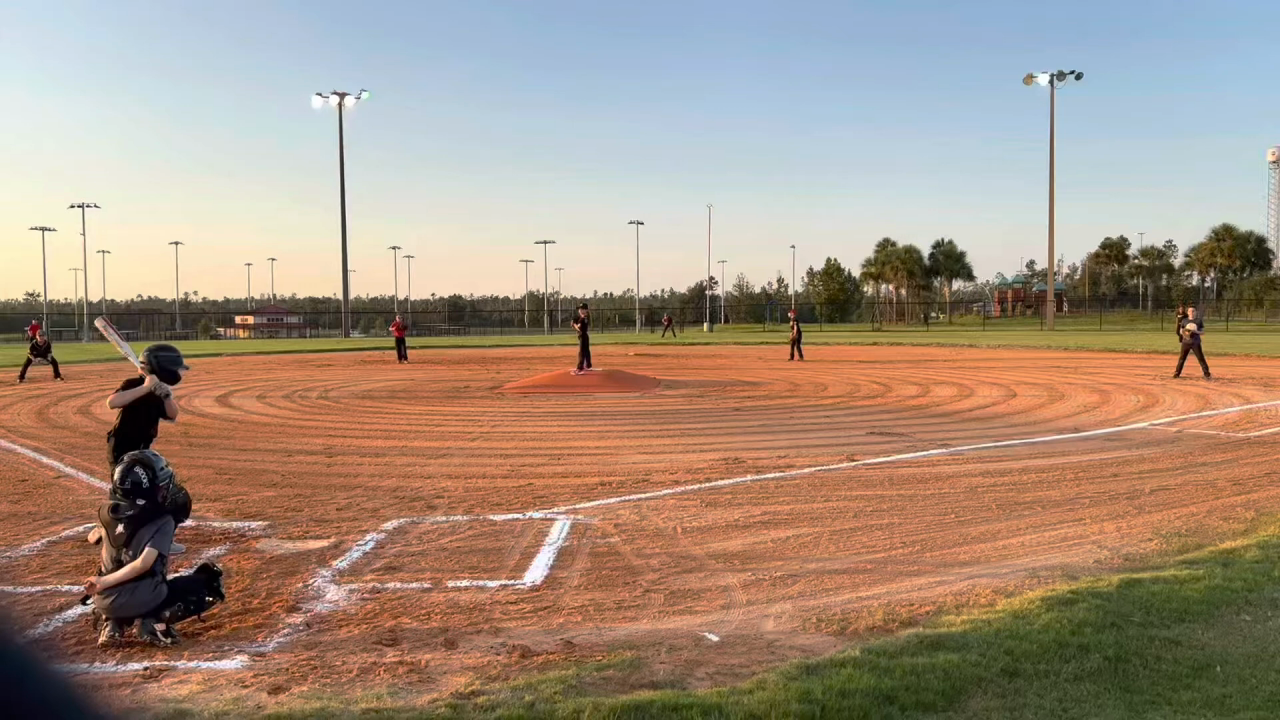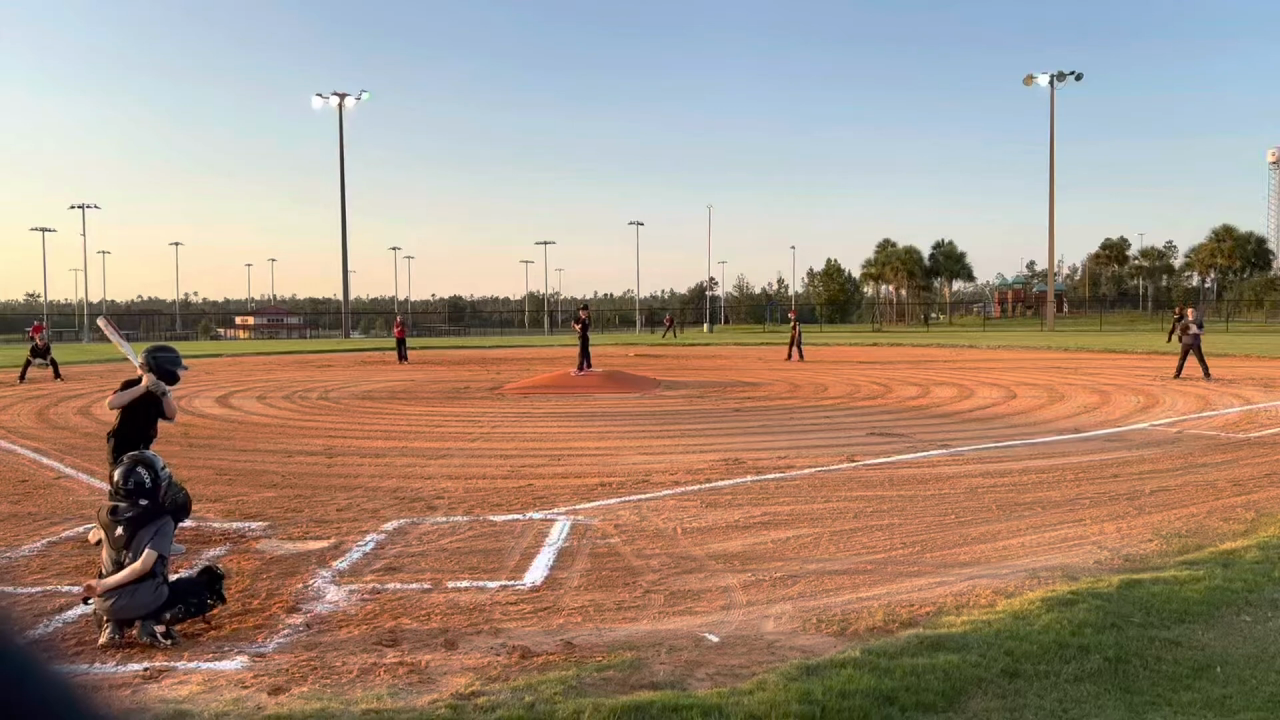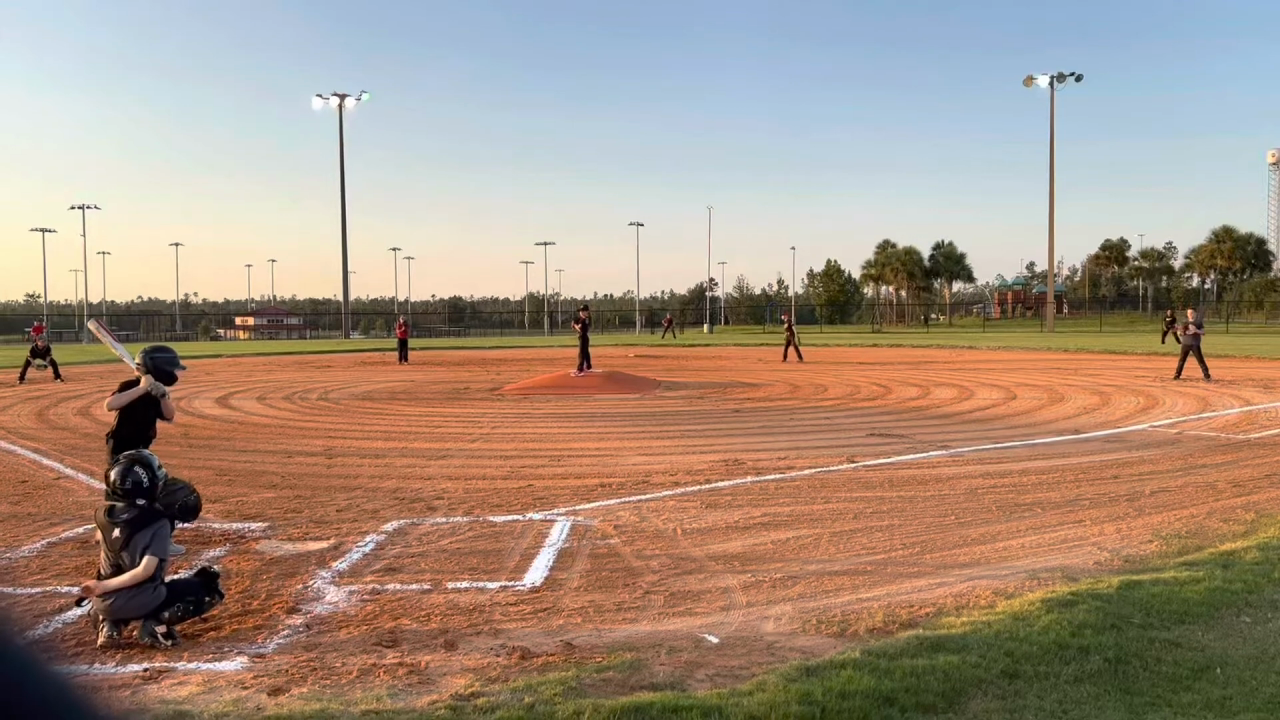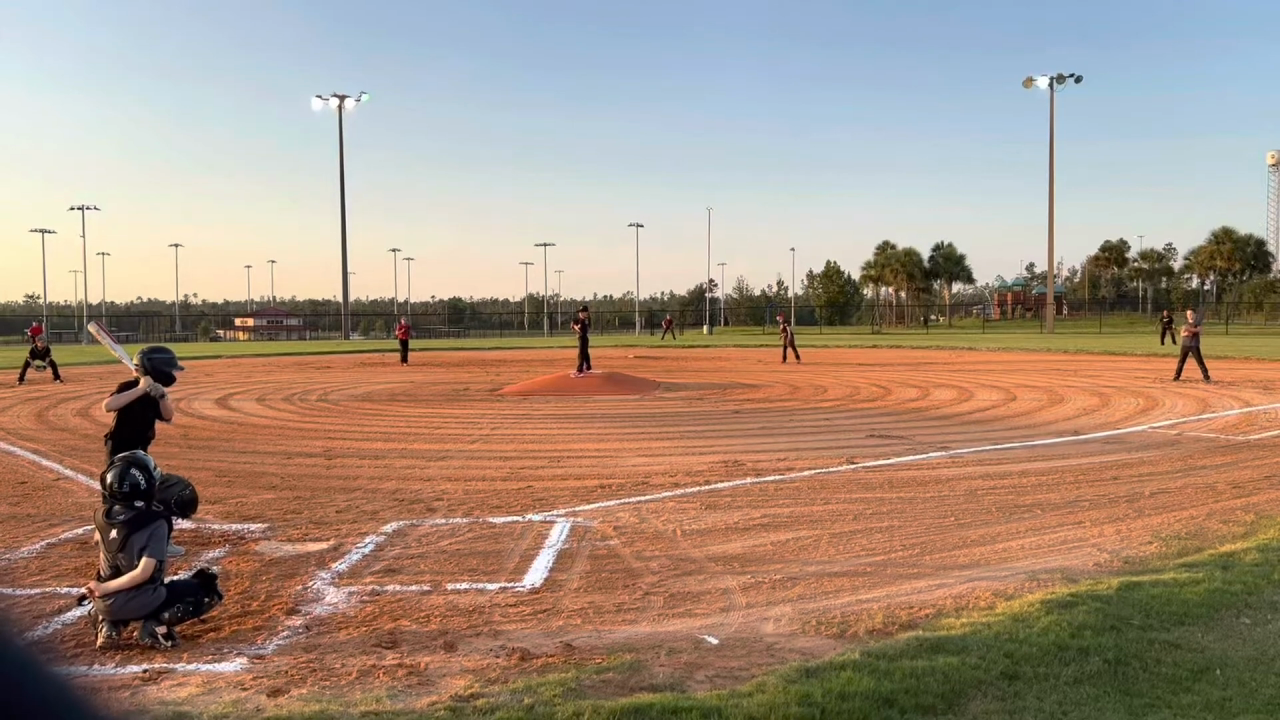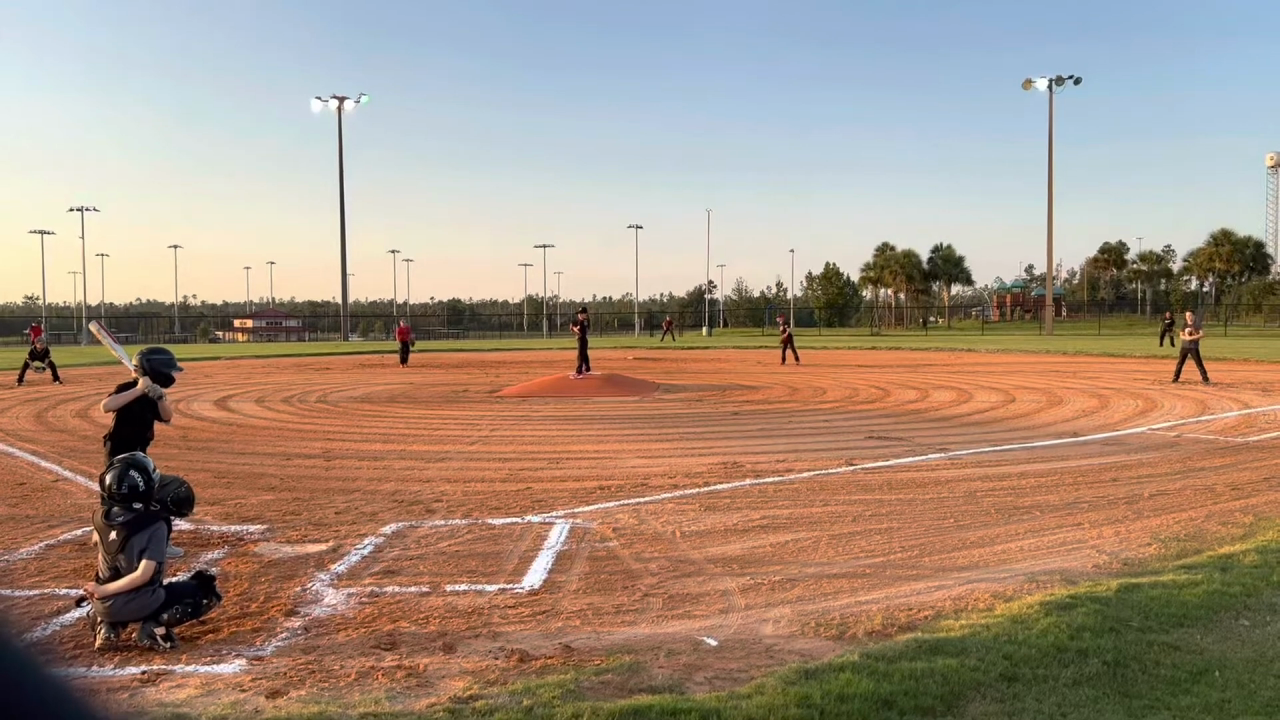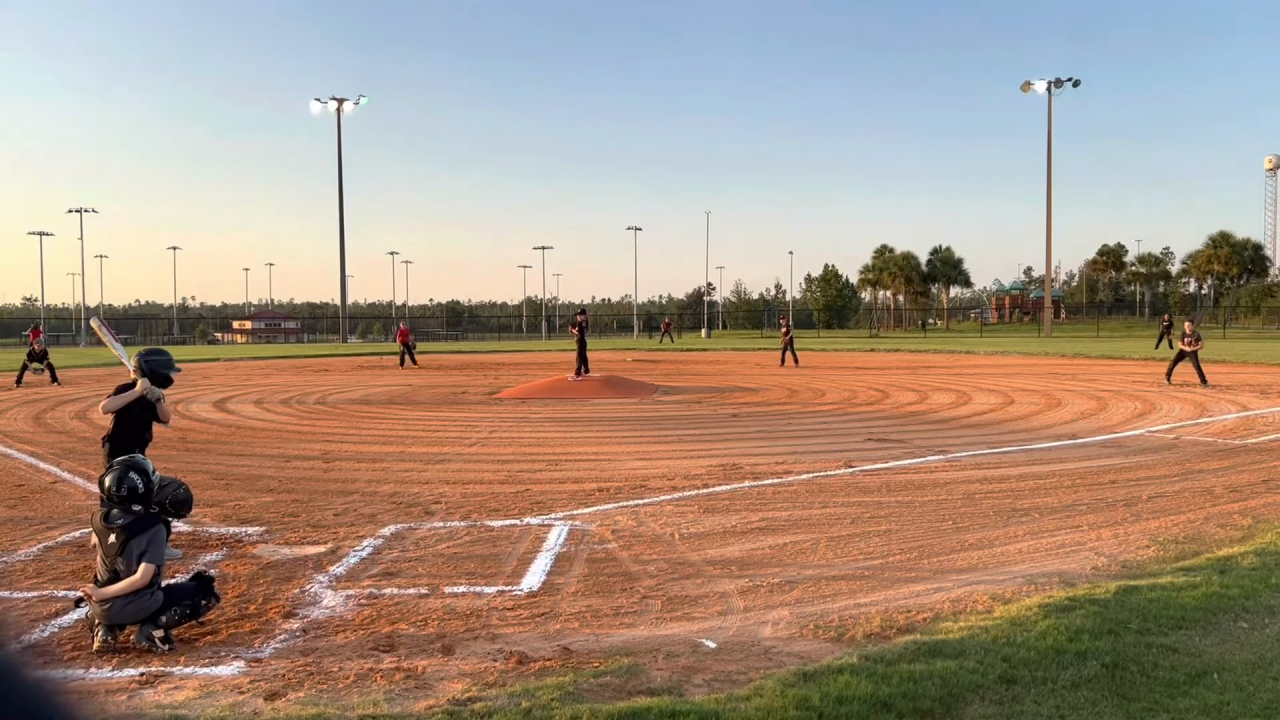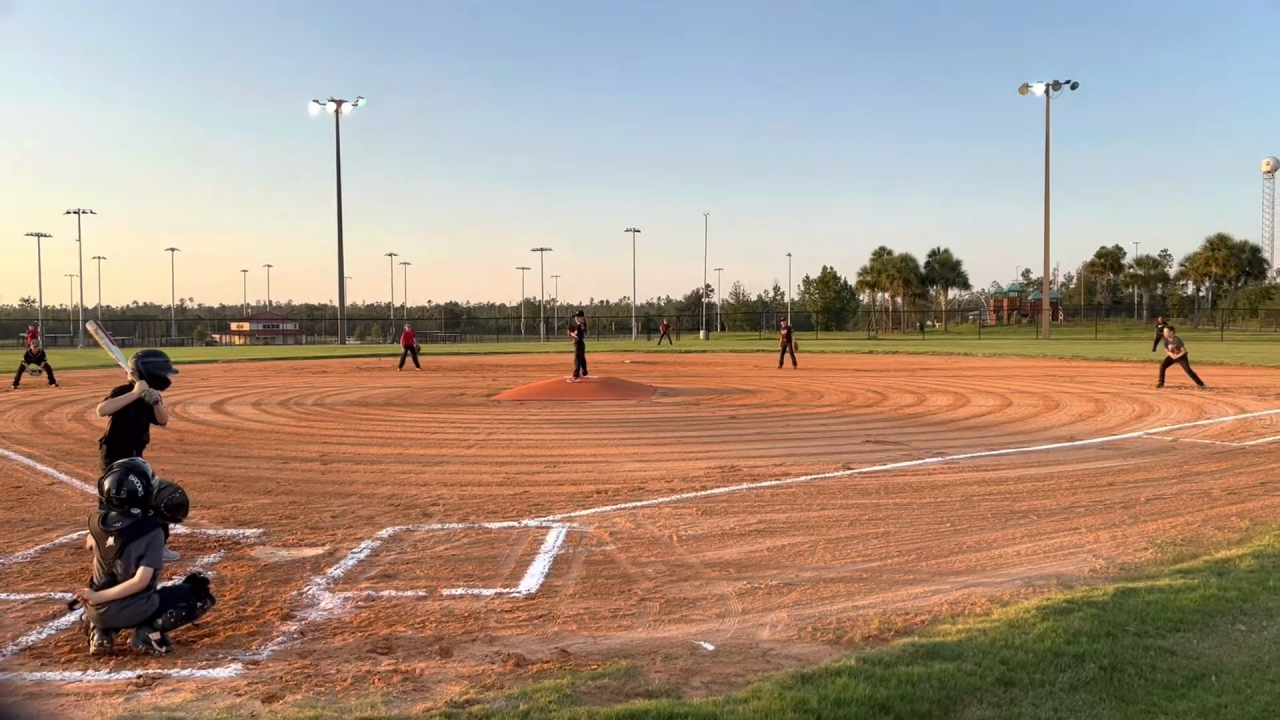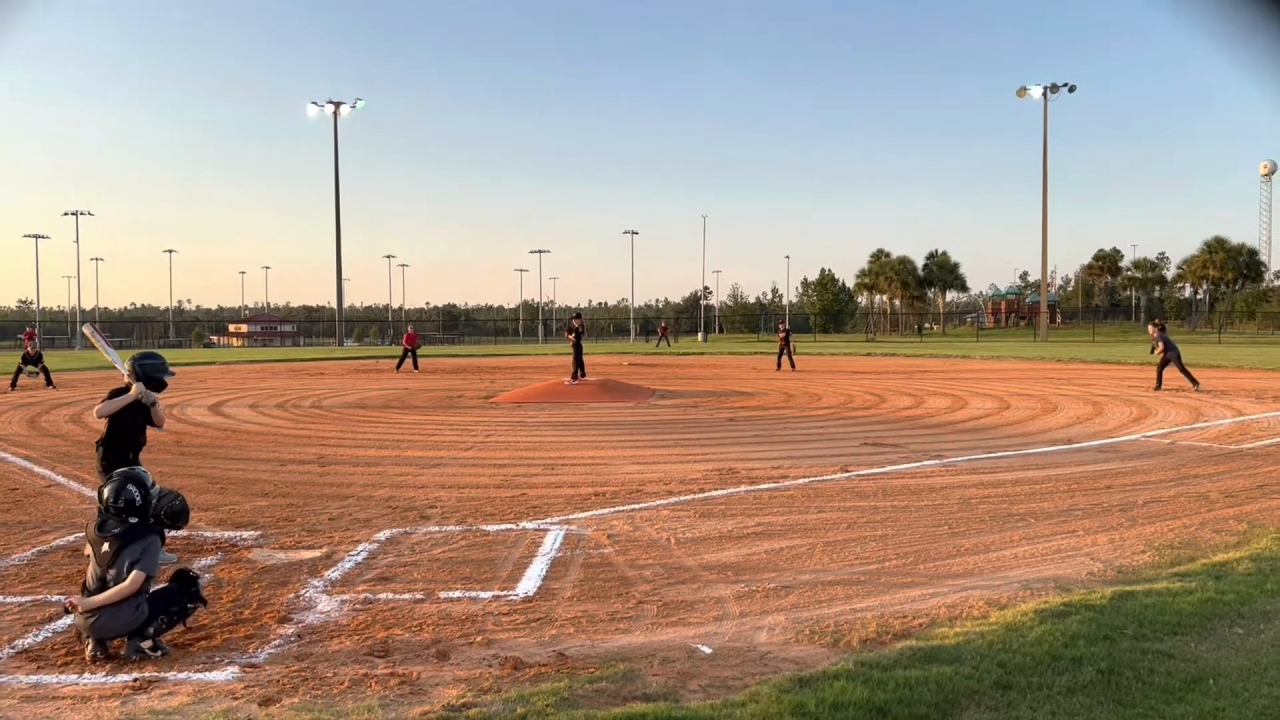
dt=0.3s
person 1, frame 1
left shoulder: (158, 390)
right shoulder: (134, 385)
left elbow: (172, 416)
right elbow: (112, 402)
left wrist: (166, 395)
right wrist: (145, 388)
left hip: (140, 449)
right hip: (123, 449)
person 1, frame 2
left shoulder: (156, 390)
right shoulder: (132, 385)
left elbow: (171, 415)
right elbow: (112, 403)
left wrist: (164, 393)
right wrist: (142, 387)
left hip: (140, 450)
right hip: (123, 450)
person 1, frame 3
left shoulder: (155, 391)
right shoulder: (131, 387)
left elbow: (169, 417)
right elbow: (109, 405)
left wrist: (163, 395)
right wrist: (141, 389)
left hip: (139, 451)
right hip: (122, 451)
person 1, frame 4
left shoulder: (154, 391)
right shoulder: (128, 388)
left elbow: (168, 417)
right elbow: (108, 406)
left wrist: (162, 396)
right wrist: (140, 389)
left hip: (138, 451)
right hip: (121, 452)
person 1, frame 5
left shoulder: (154, 392)
right shoulder: (128, 389)
left elbow: (167, 418)
right elbow: (105, 406)
left wrist: (160, 398)
right wrist: (138, 390)
left hip: (137, 452)
right hip: (120, 453)
person 1, frame 6
left shoulder: (153, 393)
right shoulder: (126, 390)
left elbow: (165, 419)
right elbow: (104, 408)
left wrist: (158, 400)
right wrist: (136, 392)
left hip: (136, 454)
right hip: (118, 455)
person 1, frame 7
left shoulder: (150, 396)
right shoulder: (124, 392)
left elbow: (163, 421)
right elbow: (101, 410)
left wrist: (156, 402)
right wrist: (135, 394)
left hip: (133, 456)
right hip: (115, 457)
person 1, frame 8
left shoulder: (146, 398)
right shoulder: (120, 394)
left elbow: (159, 423)
right elbow: (98, 412)
left wrist: (153, 403)
right wrist: (131, 396)
left hip: (131, 459)
right hip: (111, 459)
person 2, frame 1
left shoulder: (107, 512)
right shoulder: (162, 520)
left elbow: (93, 538)
right elbow: (143, 564)
right wrist: (105, 582)
left hip: (107, 601)
right hip: (145, 601)
right knee: (210, 582)
left ankle: (113, 623)
right ankle: (157, 622)
person 2, frame 2
left shoulder: (106, 514)
right shoulder: (162, 521)
left elbow: (93, 538)
right elbow: (143, 565)
right wrist: (104, 585)
left hip: (108, 602)
right hip: (146, 602)
right knee: (212, 583)
left ankle: (114, 625)
right ankle: (157, 623)
person 2, frame 3
left shoulder: (103, 515)
right shoulder: (158, 523)
right elbow: (145, 571)
right wrist: (103, 587)
left hip: (107, 603)
right hip: (143, 603)
right knee: (209, 586)
left ankle: (110, 624)
right ankle: (157, 624)
person 2, frame 4
left shoulder: (102, 516)
right shoulder: (155, 524)
right elbow: (143, 573)
right wrist: (103, 588)
left hip: (106, 603)
right hip: (142, 604)
right knee: (207, 587)
left ankle: (111, 624)
right ankle: (156, 626)
person 2, frame 5
left shoulder: (101, 517)
right shoulder: (155, 525)
right elbow: (143, 575)
right wrist: (103, 590)
left hip: (104, 606)
right hip: (141, 606)
right knee: (207, 589)
left ankle: (109, 626)
right ankle: (156, 627)
person 2, frame 6
left shoulder: (100, 519)
right shoulder: (154, 528)
right elbow: (142, 578)
right wrist: (101, 593)
left hip: (103, 608)
right hip: (138, 609)
right knee: (205, 590)
left ankle: (106, 628)
right ankle: (154, 629)
person 2, frame 7
left shoulder: (97, 522)
right shoulder: (152, 532)
right elbow: (140, 582)
right wrist: (98, 597)
left hip: (97, 612)
right hip: (134, 613)
right knee: (200, 592)
left ankle: (102, 632)
right ankle: (151, 632)
person 2, frame 8
left shoulder: (96, 529)
right shoulder: (149, 539)
right elbow: (131, 586)
right wrist: (87, 604)
left hip: (87, 621)
right hip: (123, 622)
right knee: (189, 589)
left ankle: (97, 640)
right ankle: (143, 640)
